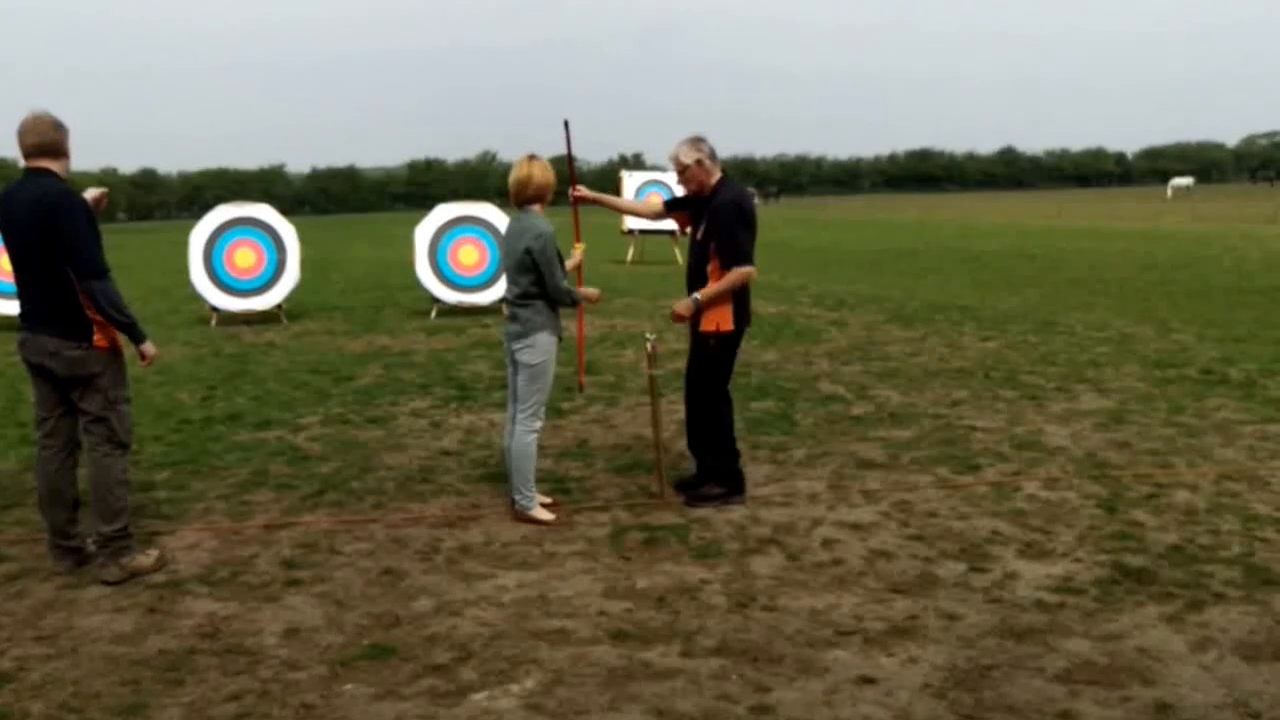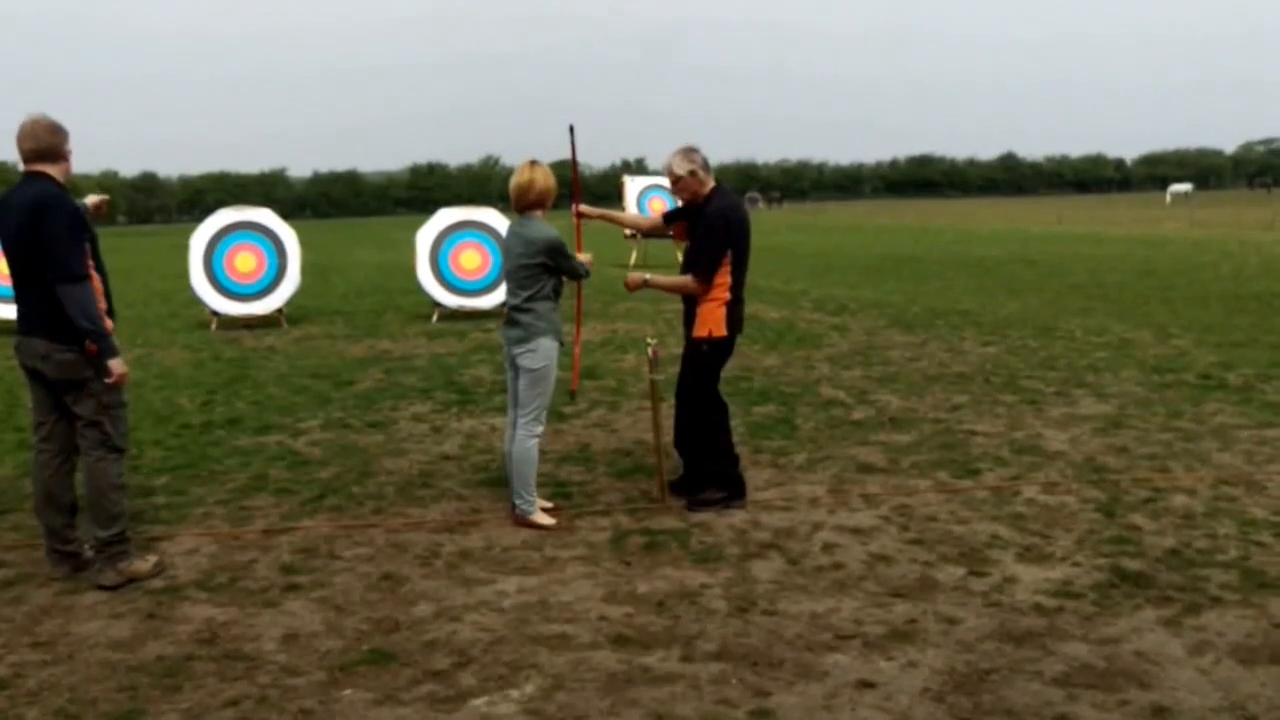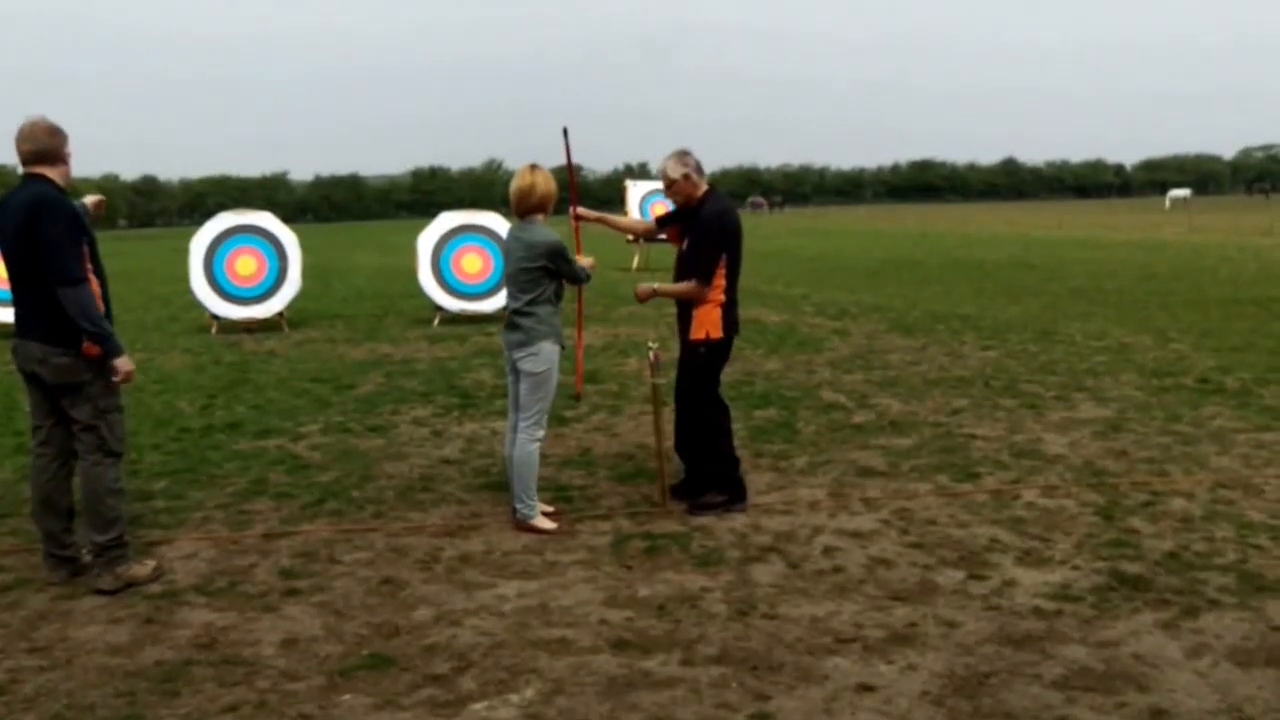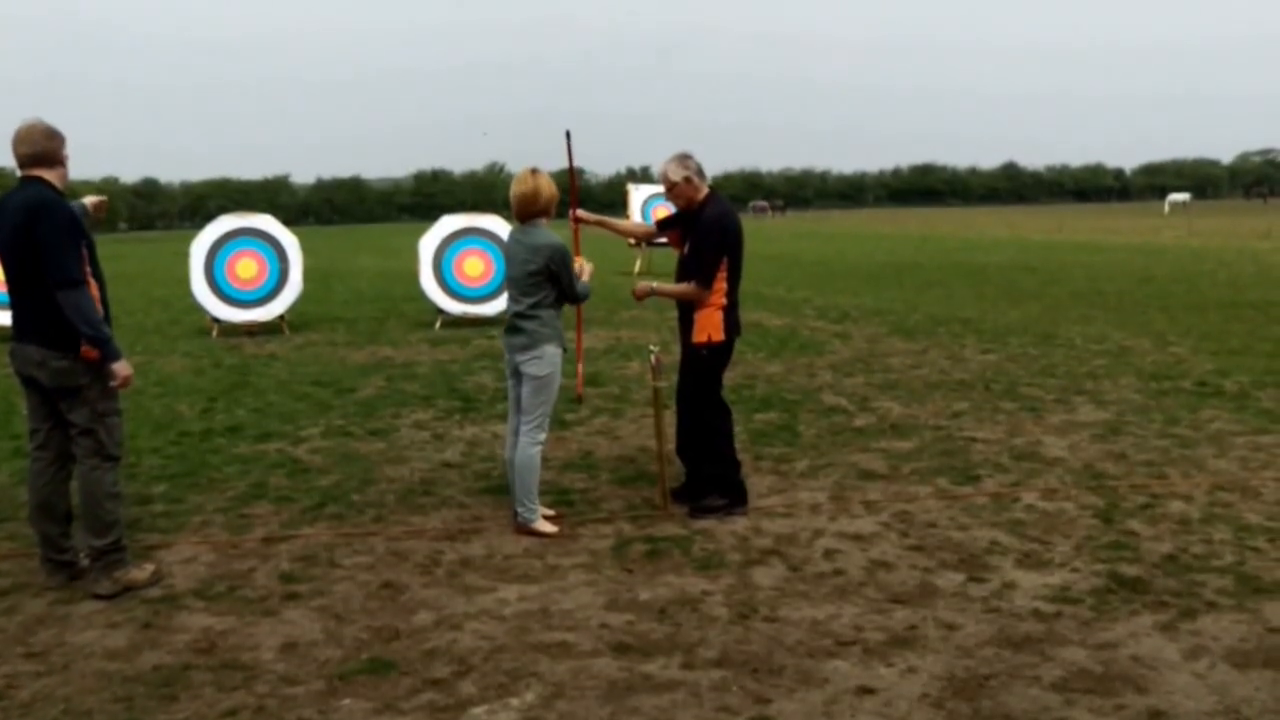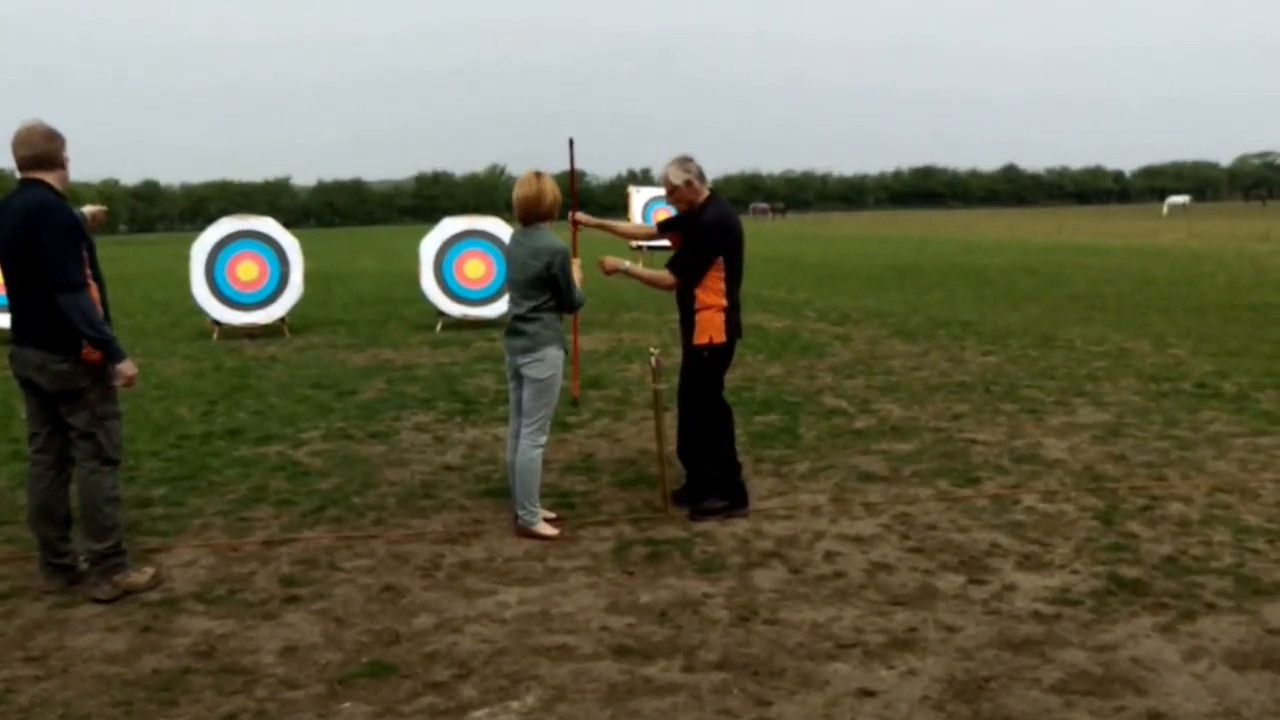
dt=0.4s
person 1, frame 1
right shoulder: (63, 198)
right elbow: (94, 278)
right wrist: (137, 334)
right hip: (81, 343)
left knee: (55, 441)
right knee: (108, 442)
left ankle: (66, 546)
right ankle: (116, 552)
person 1, frame 2
right shoulder: (55, 202)
right elbow: (72, 285)
left wrist: (81, 212)
right wrist: (107, 348)
right hip: (74, 347)
left knee: (52, 446)
right knee: (103, 446)
left ankle: (63, 552)
right ankle: (113, 557)
person 1, frame 3
right shoulder: (53, 205)
right elbow: (72, 287)
left wrist: (81, 212)
right wrist: (112, 348)
right hip: (72, 351)
left knee: (50, 451)
right knee: (100, 451)
left ankle: (61, 557)
right ankle: (111, 562)
person 1, frame 4
right shoulder: (51, 206)
right elbow: (70, 290)
left wrist: (80, 212)
right wrist: (110, 352)
right hip: (71, 354)
left knee: (47, 454)
right knee: (98, 455)
left ankle: (59, 561)
right ankle: (109, 566)
person 1, frame 5
right shoulder: (51, 210)
right elbow: (71, 293)
left wrist: (78, 224)
right wrist: (115, 353)
right hip: (71, 357)
left knee: (46, 458)
right knee: (96, 460)
left ankle: (57, 565)
right ankle: (109, 571)
person 2, frame 1
left shoulder: (515, 226)
right shoulder: (540, 230)
right elbow: (556, 291)
left wrist: (567, 265)
right wrist: (585, 294)
left hip: (516, 330)
right hip: (537, 334)
left knee: (516, 416)
right knee: (529, 420)
left ankle: (521, 492)
right ankle: (525, 503)
person 2, frame 2
left shoulder: (515, 231)
right shoulder: (546, 236)
right elbow: (576, 271)
left wrist: (570, 264)
right wrist: (585, 263)
left hip: (515, 334)
right hip: (537, 338)
left knee: (516, 421)
right knee: (530, 425)
left ankle: (522, 496)
right ankle: (525, 507)
person 2, frame 3
left shoulder: (514, 235)
right shoulder: (546, 240)
right elbow: (577, 276)
left wrist: (571, 266)
right wrist: (586, 266)
left hip: (515, 338)
right hip: (538, 342)
left knee: (517, 425)
right knee: (531, 430)
left ankle: (523, 500)
right ankle: (526, 512)
person 2, frame 4
left shoulder: (514, 239)
right shoulder: (552, 244)
right elbow: (574, 295)
left wrist: (567, 270)
right wrist: (585, 276)
left hip: (515, 341)
right hip: (541, 346)
left knee: (517, 428)
right knee: (533, 433)
left ankle: (523, 503)
right ankle: (527, 515)
person 2, frame 5
left shoulder: (515, 241)
right shoulder: (554, 248)
right elbow: (570, 303)
right wrist: (577, 279)
left hip: (515, 344)
right hip: (542, 349)
left knee: (517, 431)
right knee: (534, 436)
left ankle: (524, 507)
right ankle: (528, 518)
person 3, frame 1
left shoulder: (729, 203)
right shoulder: (706, 199)
left elbow: (744, 272)
right elbow: (652, 209)
left wrist: (695, 299)
right wrist: (597, 197)
left hip: (722, 318)
right hip: (709, 316)
left knee: (709, 394)
right knee: (699, 392)
left ankle: (727, 481)
right ankle: (708, 471)
person 3, frame 2
left shoulder: (719, 213)
right shoulder: (703, 206)
left elbow: (696, 283)
right elbow: (653, 224)
left wrist: (645, 280)
right wrist: (600, 214)
left hip: (715, 321)
right hip: (703, 319)
left knee: (703, 398)
right knee: (689, 396)
left ankle: (727, 484)
right ankle: (697, 473)
person 3, frame 3
left shoulder: (713, 216)
right shoulder: (694, 210)
left elbow: (699, 287)
right elbow: (647, 228)
left wrist: (654, 290)
right wrist: (595, 217)
left hip: (710, 324)
right hip: (697, 323)
left knee: (704, 402)
right knee: (688, 400)
left ankle: (728, 488)
right ankle: (699, 478)
person 3, frame 4
left shoulder: (714, 219)
right shoulder: (696, 214)
left elbow: (699, 289)
right elbow: (648, 231)
left wrist: (652, 288)
right wrist: (596, 220)
left hip: (712, 327)
right hip: (698, 326)
left knee: (707, 404)
right knee: (690, 403)
left ankle: (729, 491)
right ankle: (700, 481)
person 3, frame 5
left shoulder: (713, 221)
right shoulder: (698, 216)
left elbow: (670, 279)
right elbow: (649, 231)
left wrist: (623, 266)
right wrist: (596, 223)
left hip: (713, 328)
right hip: (700, 326)
left knee: (708, 406)
right knee: (692, 405)
left ankle: (730, 493)
right ankle: (701, 483)
